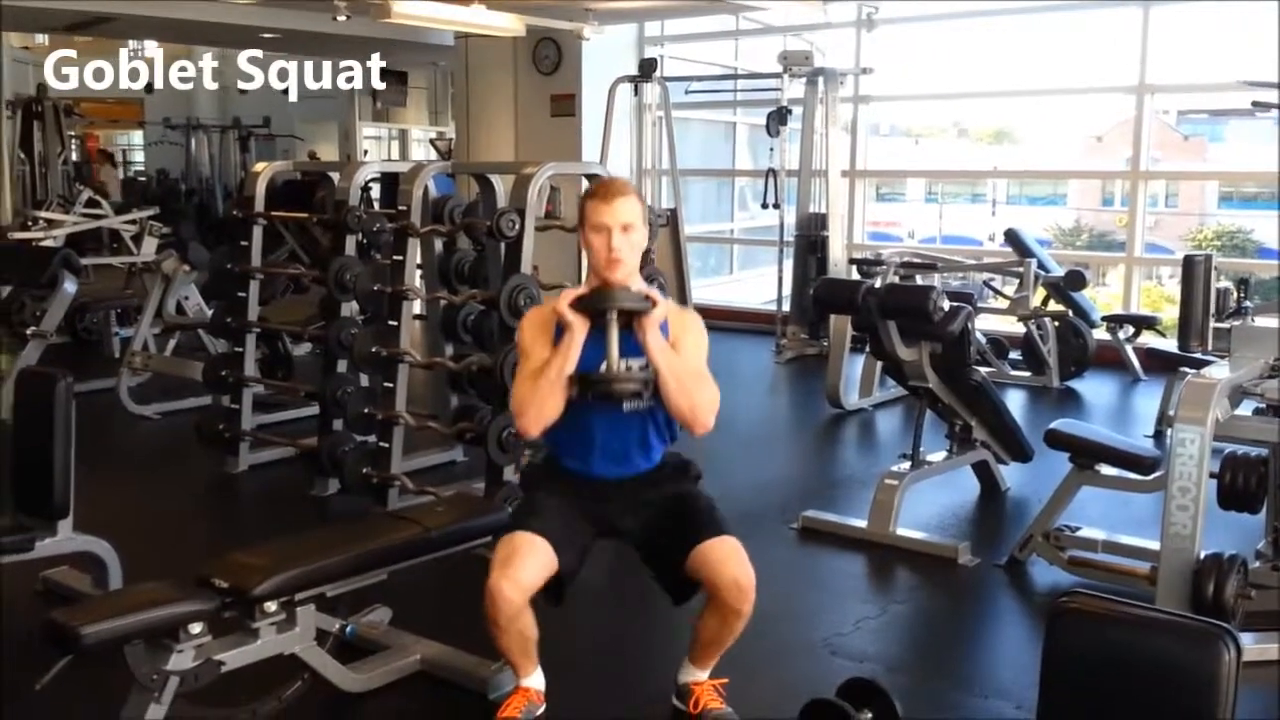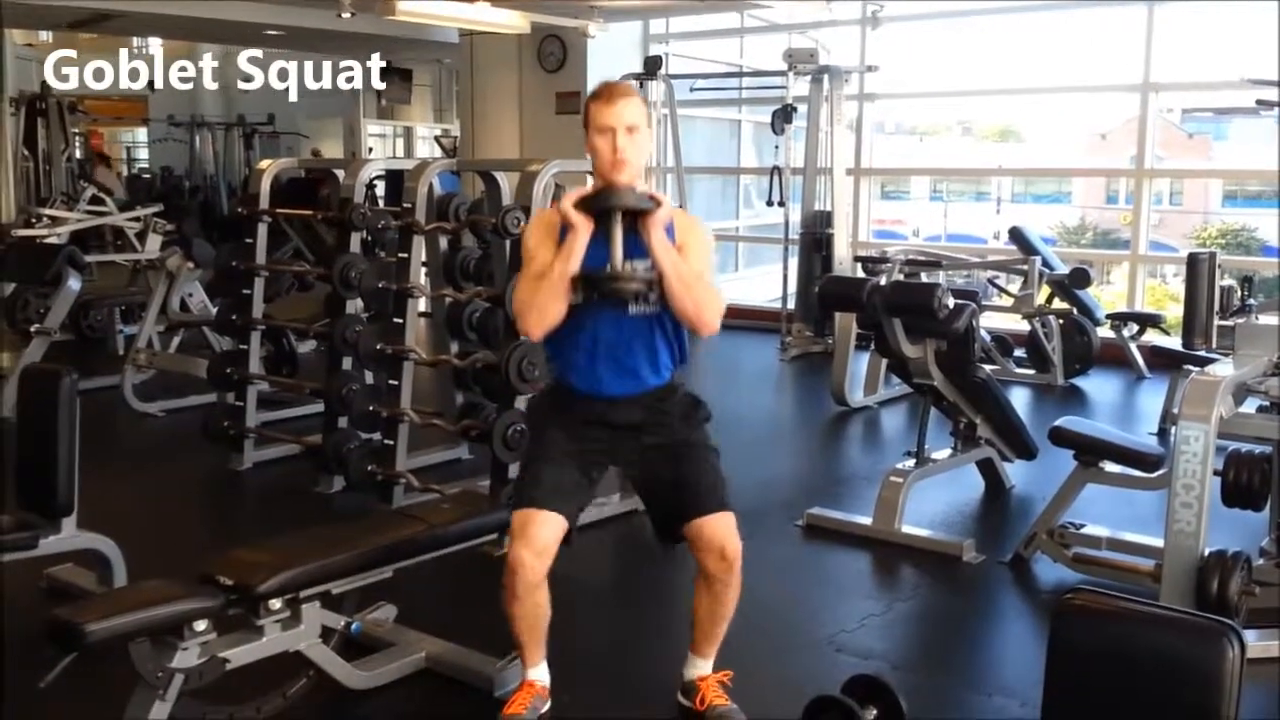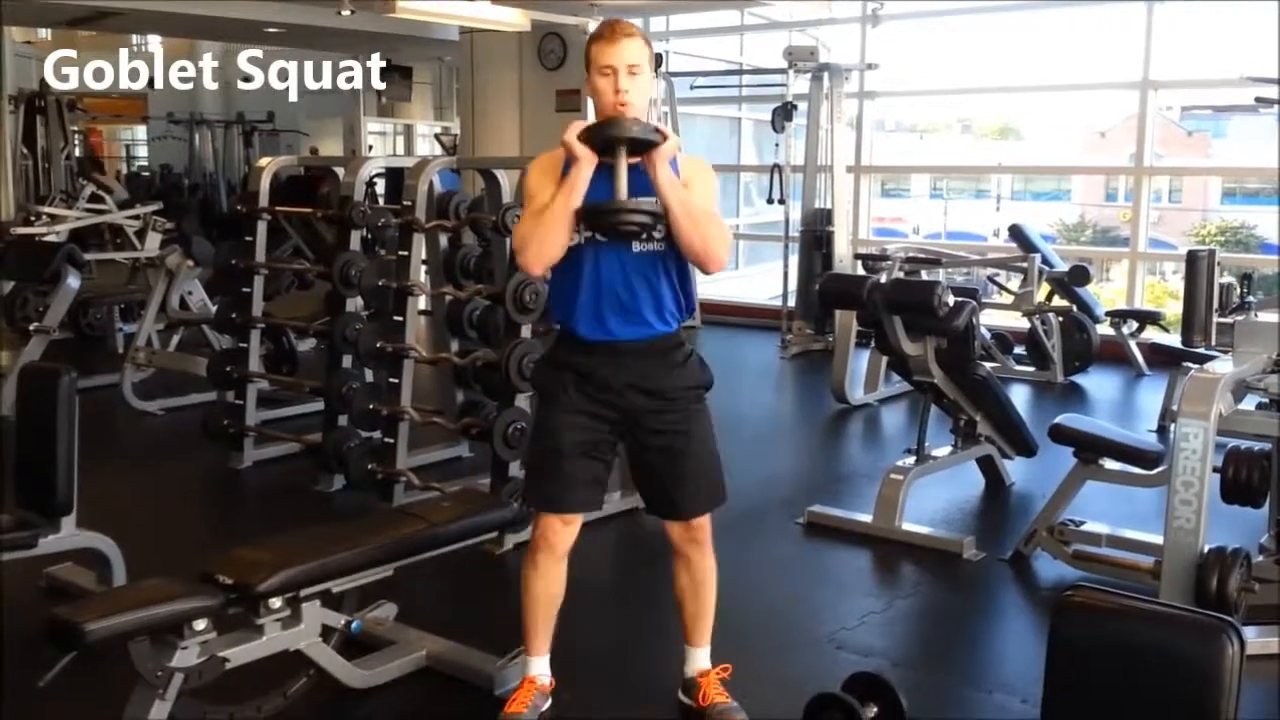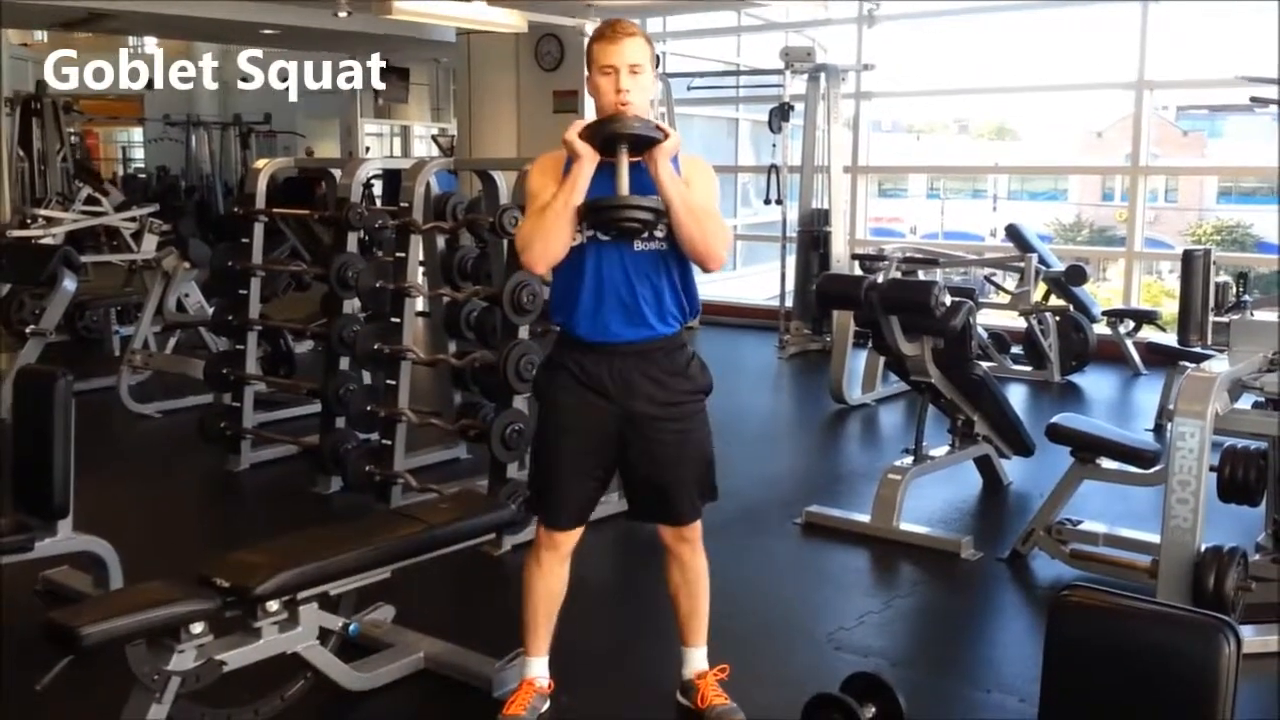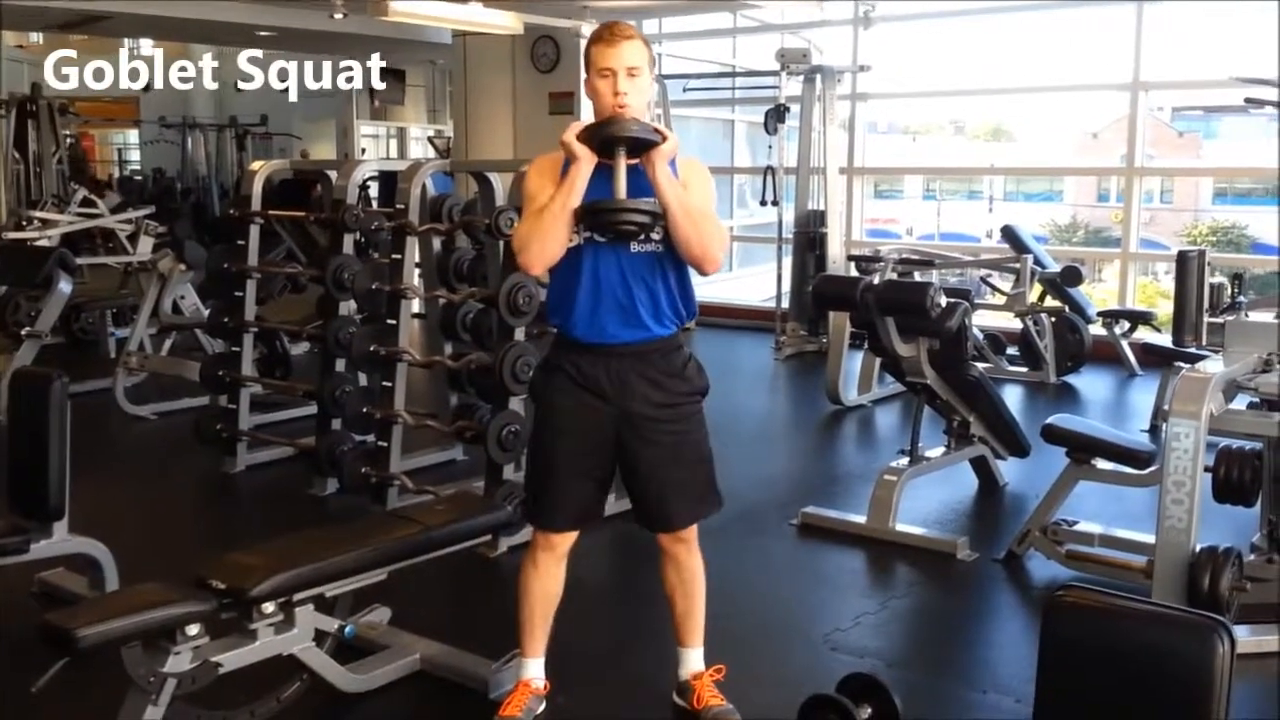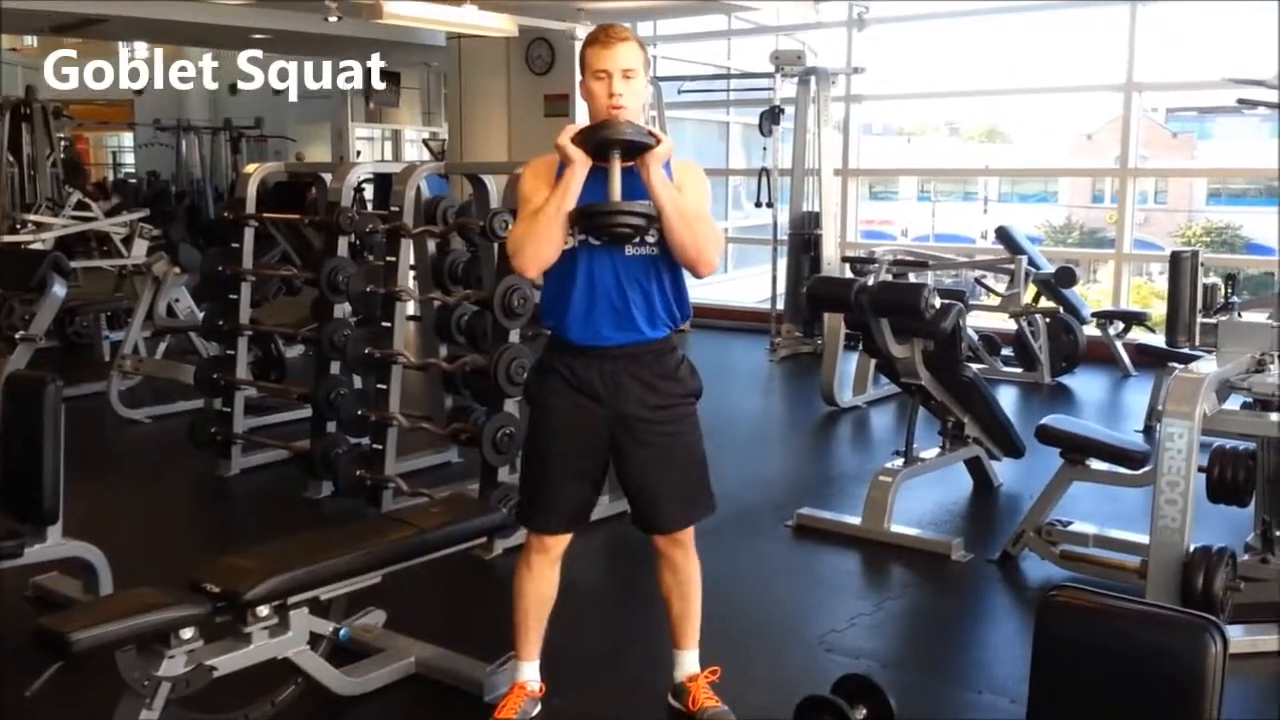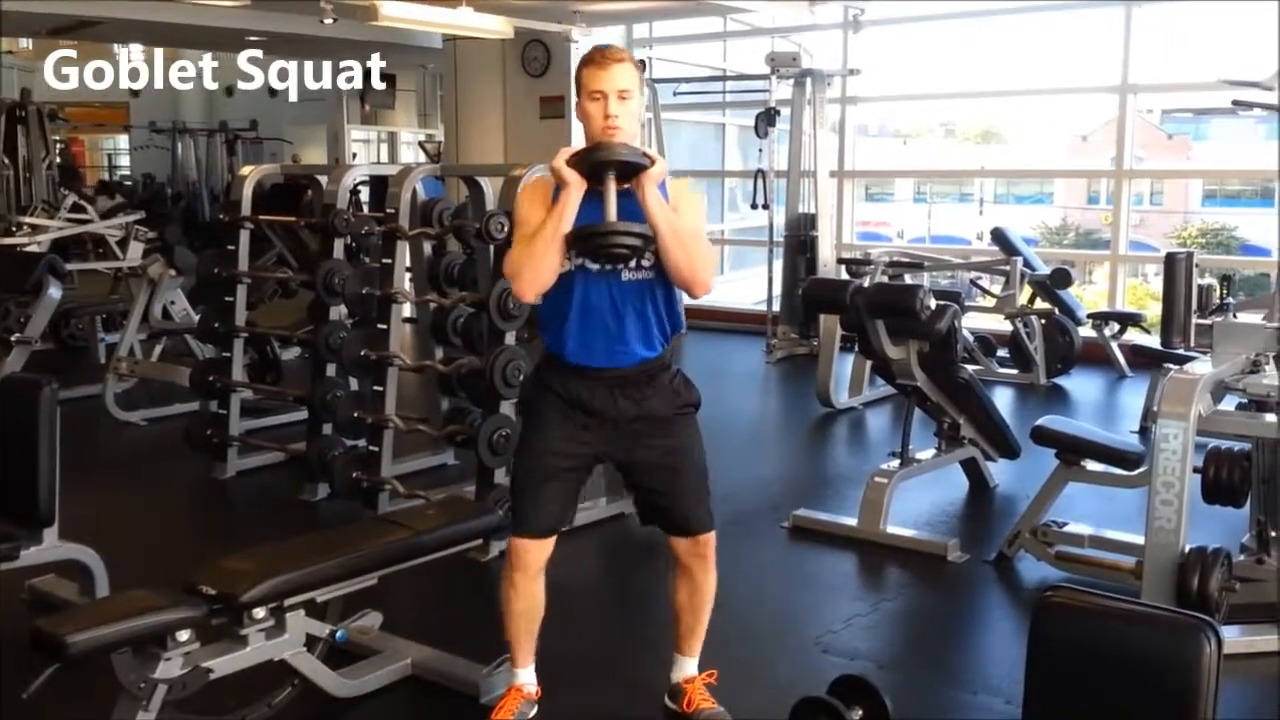
dt=0.2s
person 1, frame 1
left shoulder: (678, 322)
right shoulder: (547, 320)
left elbow: (701, 419)
right elbow: (530, 422)
left wrist: (651, 336)
right wrist: (576, 334)
left hip: (655, 480)
right hip: (569, 482)
left knee: (735, 582)
right knee: (505, 587)
person 1, frame 2
left shoulder: (683, 228)
right shoulder: (551, 226)
left elbow: (706, 322)
right elbow: (532, 324)
left wrist: (654, 238)
right wrist: (580, 235)
left hip: (660, 409)
right hip: (574, 412)
left knee: (721, 549)
right knee: (525, 556)
person 1, frame 3
left shoulder: (688, 167)
right shoulder: (553, 166)
left elbow: (713, 257)
right elbow: (533, 259)
left wrist: (660, 170)
right wrist: (582, 167)
left hip: (663, 367)
right hip: (580, 368)
left knee: (691, 531)
right knee: (552, 535)
person 1, frame 4
left shoulder: (689, 166)
right shoulder: (554, 166)
left elbow: (713, 255)
right elbow: (535, 257)
left wrist: (661, 168)
right wrist: (585, 166)
left hip: (663, 368)
right hip: (581, 369)
left knee: (682, 532)
right knee: (555, 535)
person 1, frame 5
left shoulder: (685, 169)
right shoulder: (552, 168)
left elbow: (710, 258)
right elbow: (532, 259)
left wrist: (658, 171)
right wrist: (583, 168)
left hip: (660, 370)
right hip: (578, 371)
left knee: (679, 534)
right knee: (552, 536)
person 1, frame 6
left shoulder: (681, 172)
right shoulder: (547, 170)
left elbow: (704, 261)
right elbow: (526, 262)
left wrist: (653, 174)
right wrist: (576, 171)
left hip: (654, 374)
right hip: (572, 374)
left knee: (674, 538)
right knee: (545, 541)
person 1, frame 7
left shoulder: (676, 194)
right shoulder: (543, 192)
left elbow: (699, 282)
right elbow: (525, 286)
left wrist: (648, 194)
right wrist: (572, 193)
left hip: (651, 391)
right hip: (566, 390)
left knee: (697, 544)
right knee: (527, 552)
